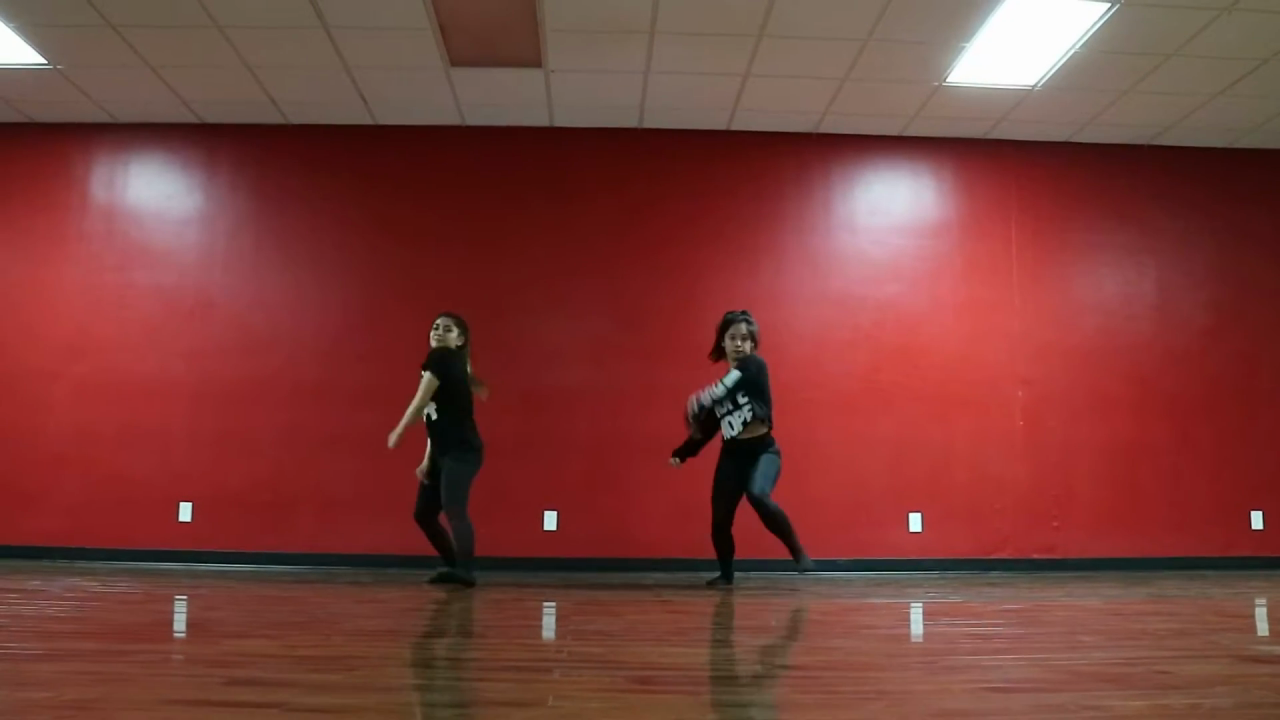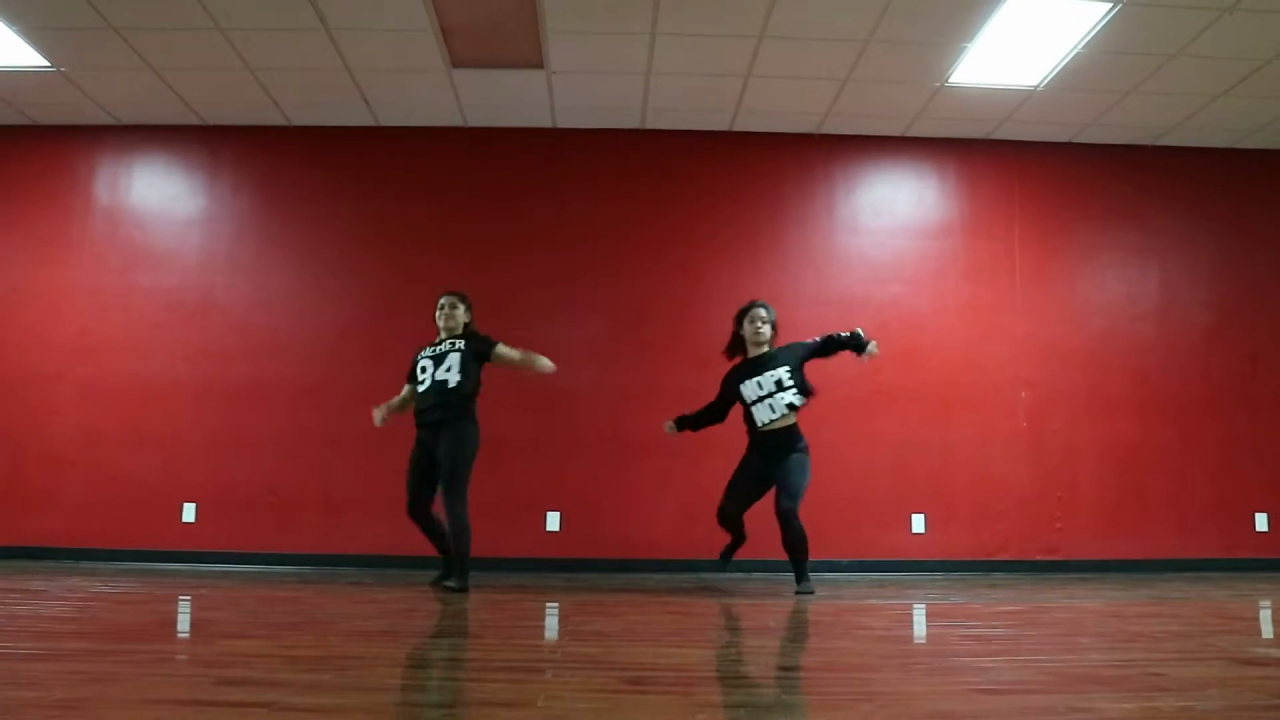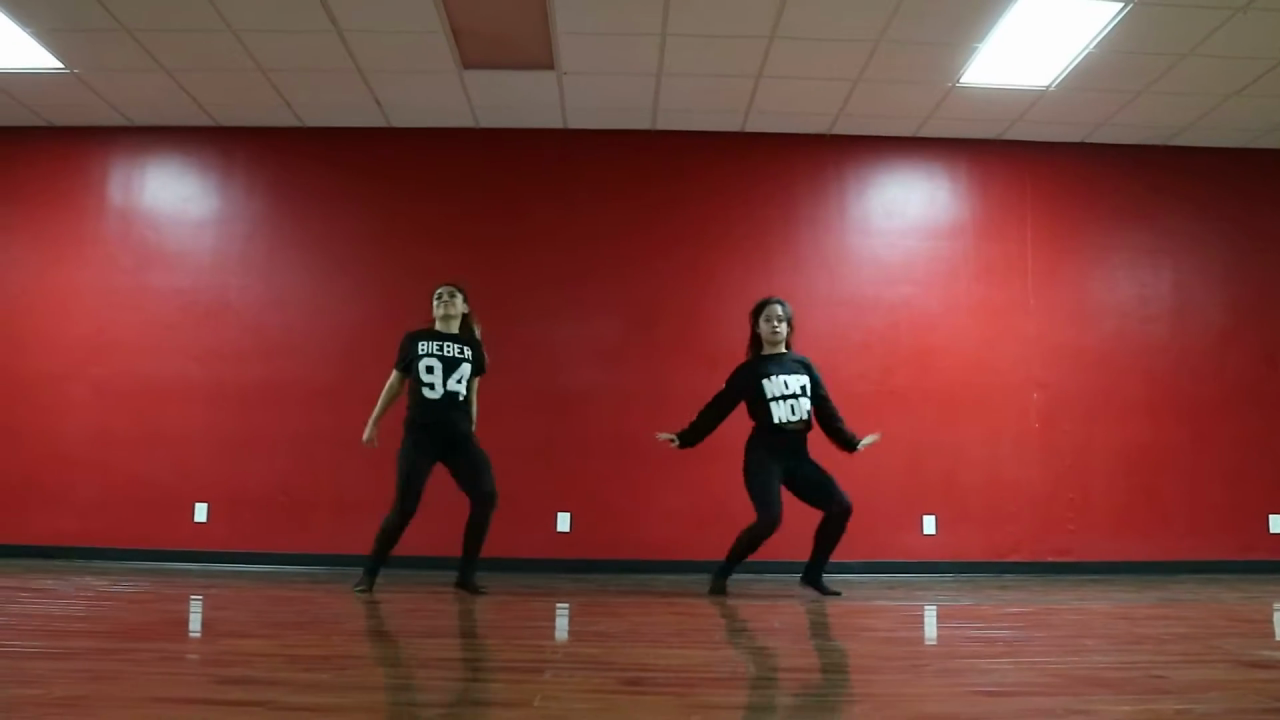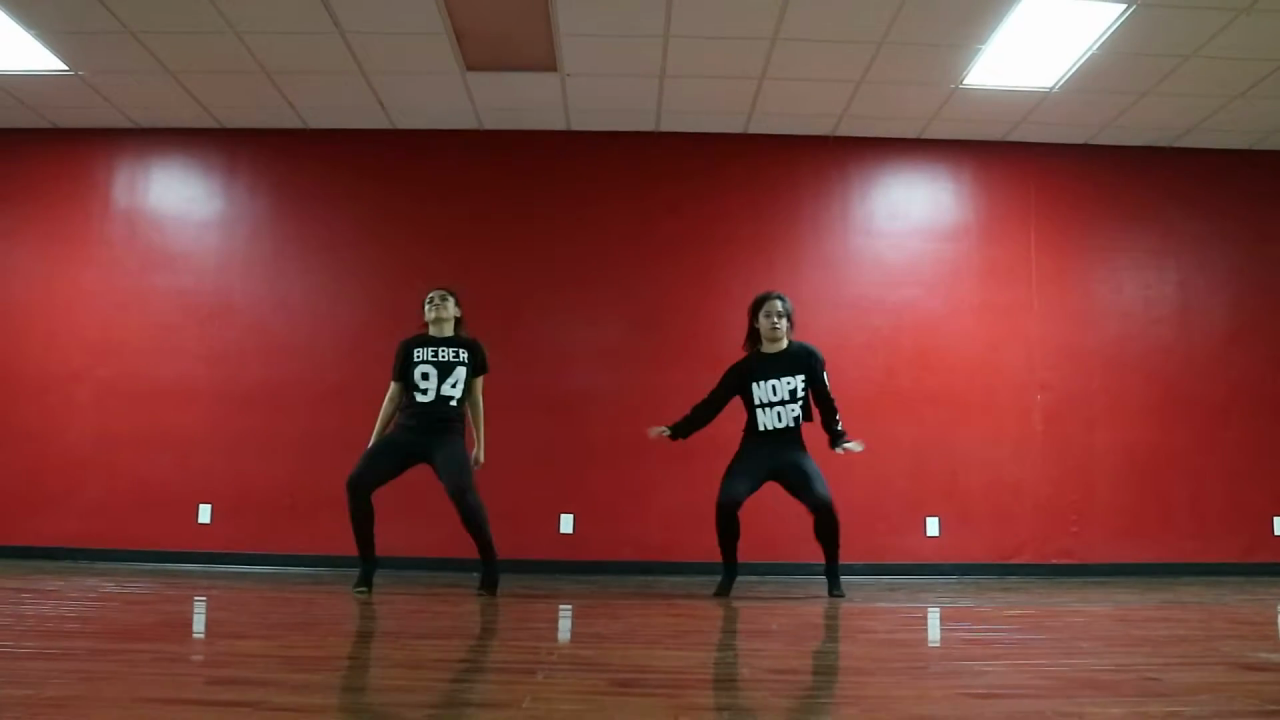
dt=0.3s
person 1, frame 1
left shoulder: (439, 357)
right shoulder: (446, 364)
left elbow: (420, 400)
left wrist: (397, 432)
right wrist: (427, 461)
left hip: (462, 450)
right hip: (445, 450)
left knee: (453, 507)
right knee: (423, 514)
left ankle: (466, 569)
right ankle: (454, 566)
person 1, frame 2
left shoulder: (473, 341)
right shoulder: (422, 352)
left elbow: (516, 356)
right elbow: (406, 397)
left wrist: (537, 360)
right wrist: (385, 409)
left hip: (458, 429)
right hip: (426, 433)
left knee: (453, 499)
right knee: (416, 507)
left ankle: (460, 574)
right ankle: (451, 564)
person 1, frame 3
left shoulder: (473, 347)
right shoulder: (414, 340)
right elbow: (394, 385)
left wrist: (471, 438)
right wrist: (371, 425)
left hip: (459, 436)
right hip: (419, 435)
left knee: (486, 495)
right knee: (405, 507)
left ankle: (466, 573)
right ankle: (370, 571)
person 1, frame 4
left shoulder: (471, 349)
right shoulder: (409, 347)
left elbow: (474, 399)
right elbow: (394, 396)
left wrist: (479, 444)
right wrist: (374, 441)
left hip: (448, 436)
right hip: (406, 433)
left knee: (461, 492)
right knee: (356, 484)
left ankle: (490, 570)
right ankle: (367, 568)
person 2, frame 1
left shoulder: (752, 365)
right shoulder: (727, 382)
left elbow: (717, 395)
right elbow: (707, 424)
left wrist: (694, 409)
right wrist: (682, 453)
left hip: (762, 451)
right hip: (731, 456)
left knee: (758, 496)
right knee: (720, 519)
left ankle: (798, 553)
right ankle: (726, 573)
person 2, frame 2
left shoulder: (789, 353)
right shoulder: (735, 376)
left elbow: (825, 344)
right elbow: (716, 411)
left wrist: (857, 341)
right wrist: (682, 424)
left hip: (791, 447)
right hip: (758, 451)
left knee: (786, 510)
right knee: (727, 512)
left ankle: (803, 577)
right ankle: (738, 539)
person 2, frame 3
left shoulder: (803, 365)
right shoulder: (748, 371)
left elbow: (824, 410)
right elbow: (717, 409)
left wrist: (850, 441)
right wrist: (685, 438)
left hip: (798, 454)
right hip: (763, 454)
left knee: (841, 507)
right knee: (769, 519)
left ankle: (812, 573)
right ankle: (723, 572)
person 2, frame 4
left shoulder: (807, 355)
right shoulder: (744, 368)
left elbow: (824, 401)
right elbow: (712, 404)
left wrist: (838, 438)
right wrist: (675, 430)
left hip: (792, 449)
right hip: (755, 449)
left knee: (823, 504)
right knee: (726, 502)
left ankle: (833, 576)
right ankle: (729, 573)
